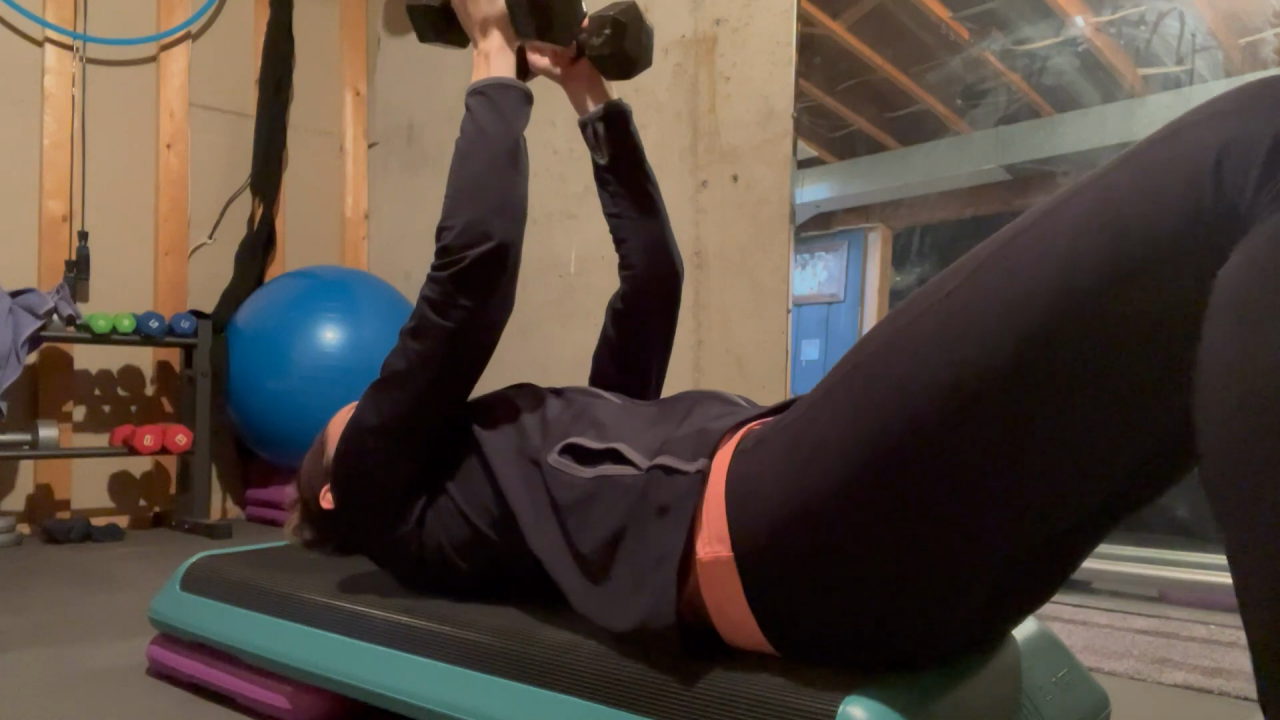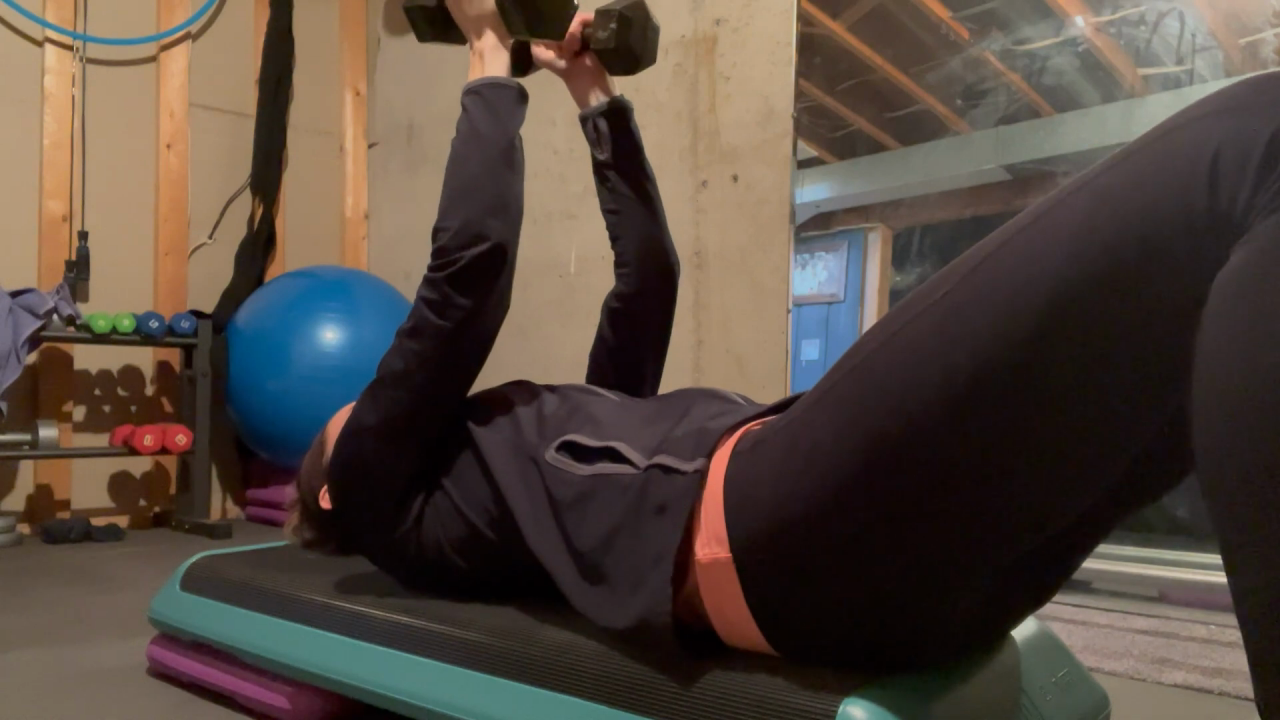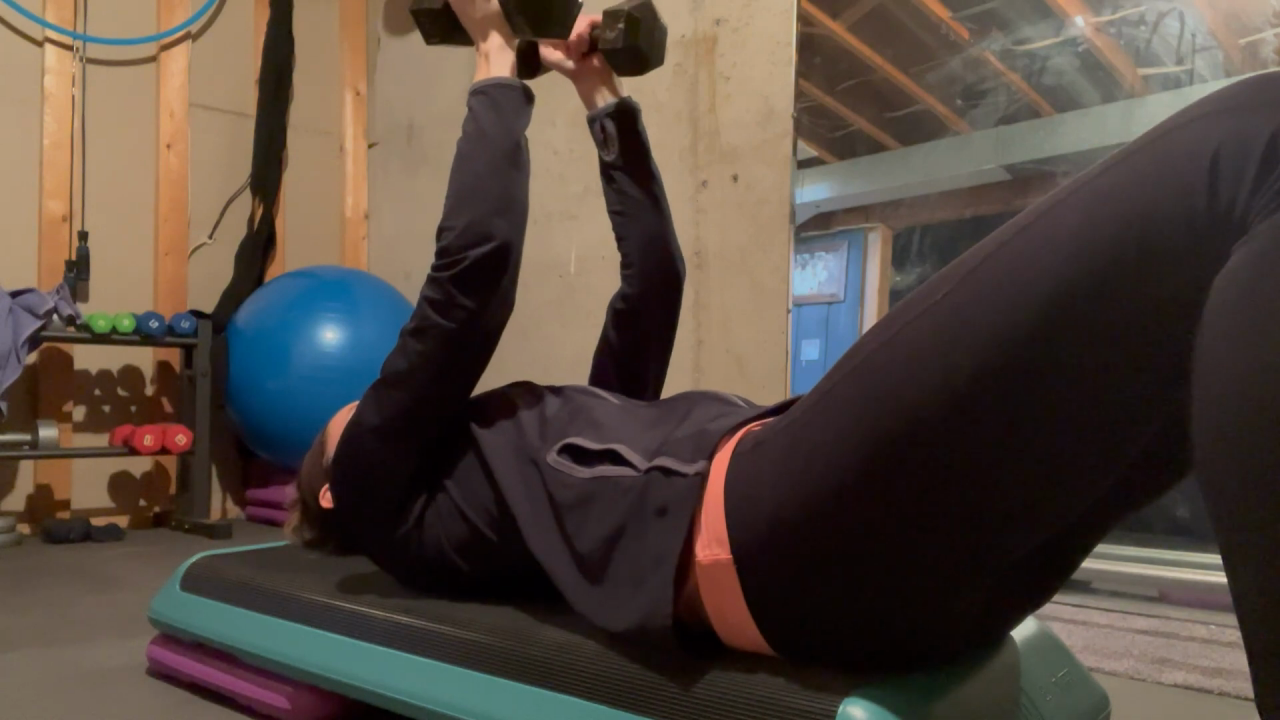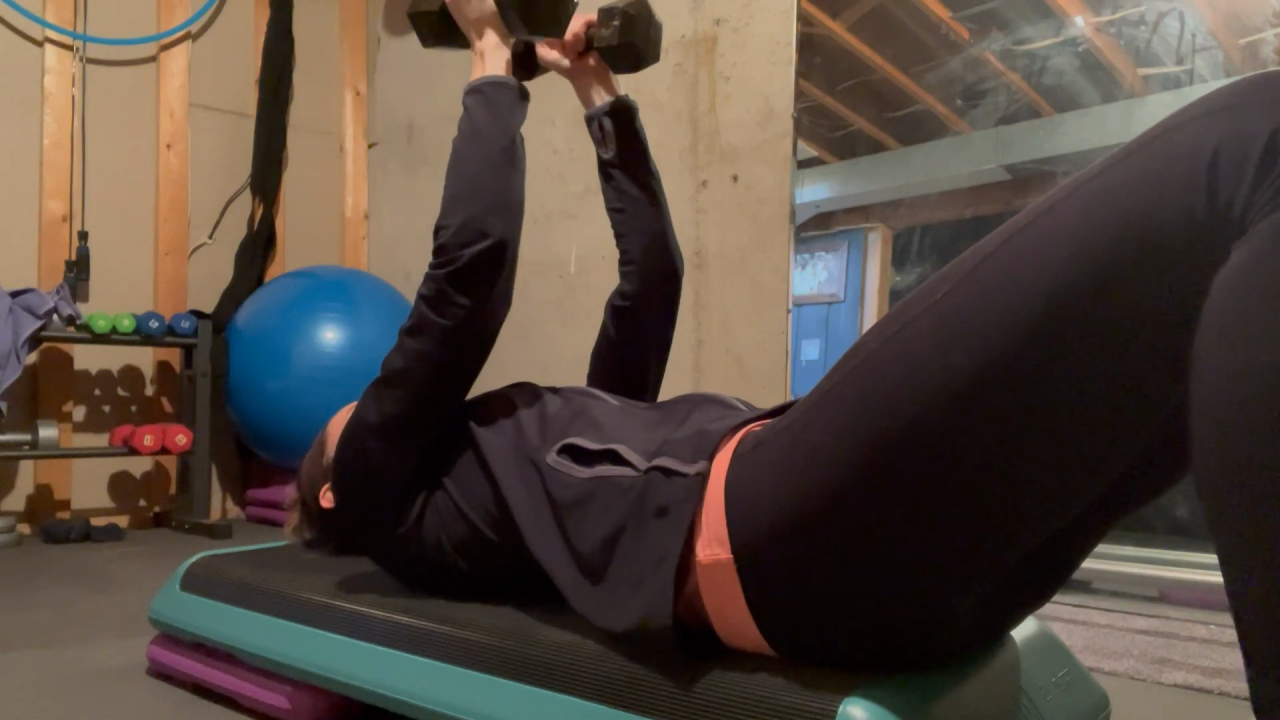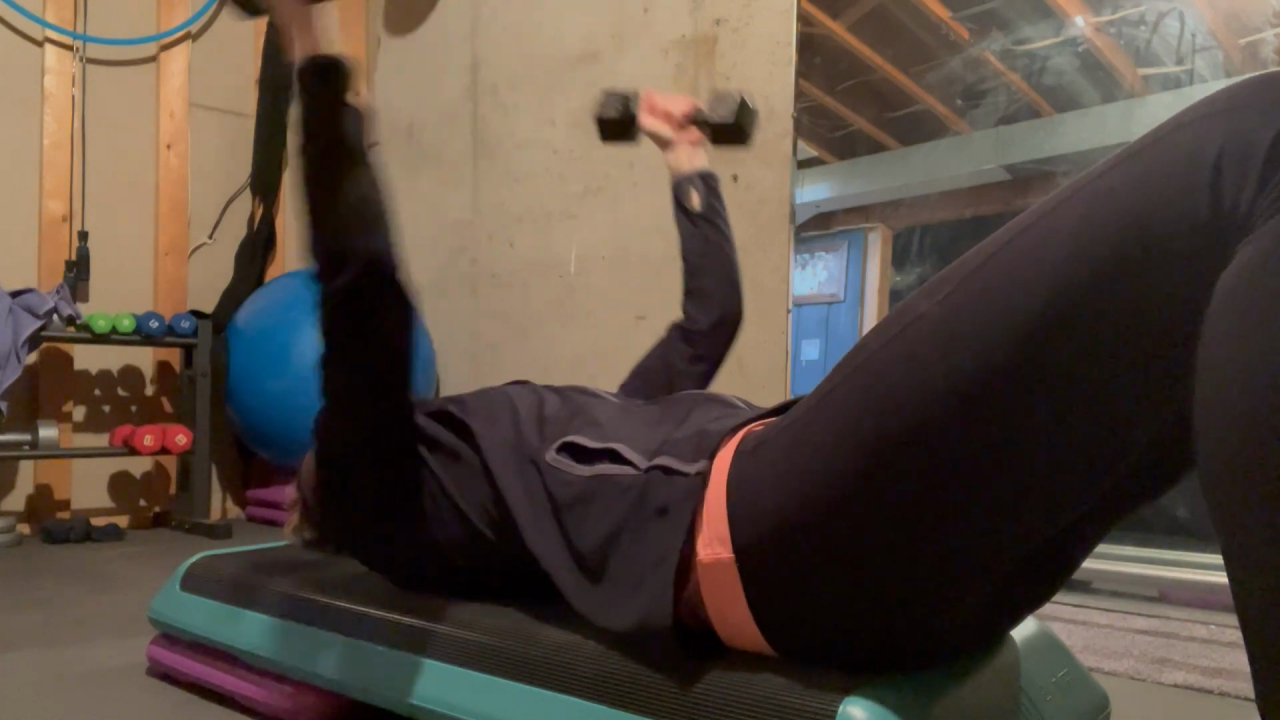
dt=0.4s
person 1, frame 1
left shoulder: (545, 439)
right shoulder: (388, 498)
left elbow: (651, 275)
right elbow: (475, 260)
left wrist: (595, 103)
right hip: (773, 534)
person 1, frame 2
left shoulder: (549, 438)
right shoulder: (386, 494)
left elbow: (646, 274)
right elbow: (469, 262)
left wrist: (597, 98)
right hip: (771, 534)
person 1, frame 3
left shoulder: (551, 441)
right shoulder: (388, 499)
left elbow: (653, 275)
right elbow: (474, 262)
left wrist: (604, 100)
right hip: (771, 536)
person 1, frame 4
left shoulder: (555, 438)
right shoulder: (393, 500)
left elbow: (650, 273)
right elbow: (471, 260)
left wrist: (602, 100)
right hip: (775, 534)
person 1, frame 5
left shoulder: (548, 442)
right shoulder: (389, 503)
left elbow: (707, 319)
right elbow: (362, 289)
left wrist: (688, 165)
left hip: (872, 525)
right hip: (776, 534)
